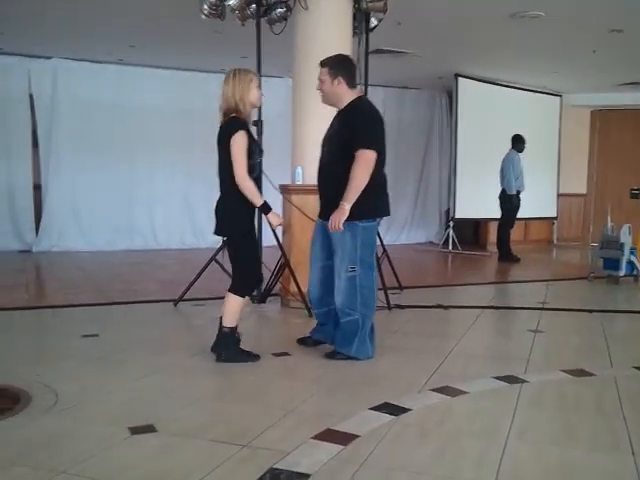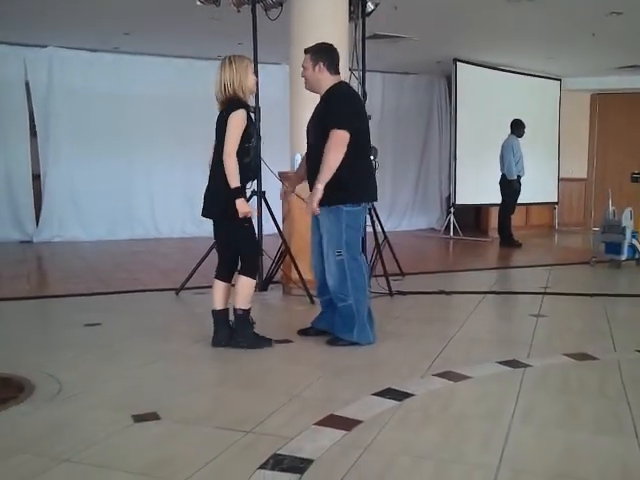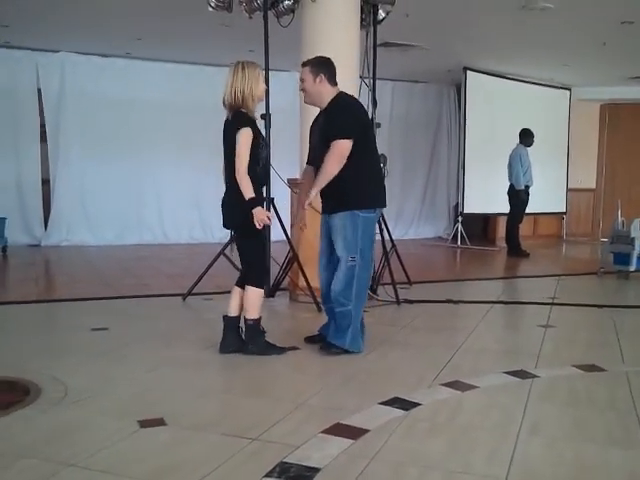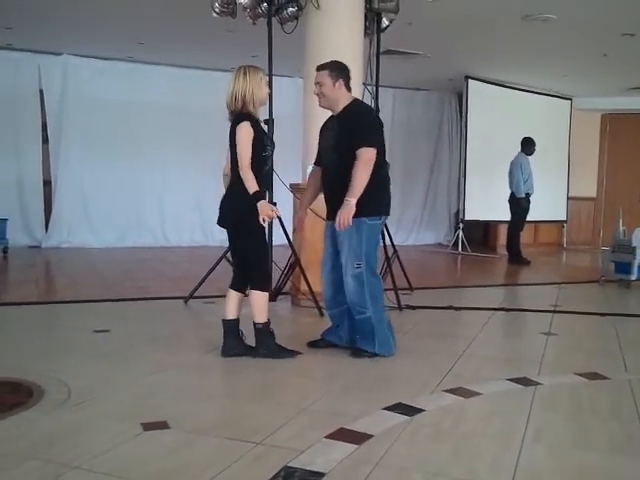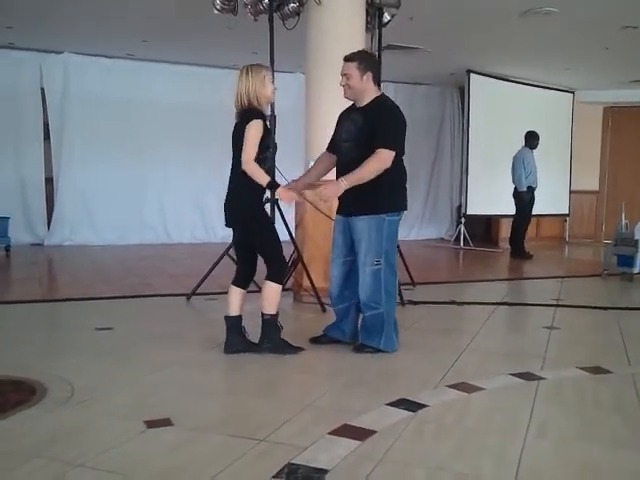
dt=0.4s
person 1, frame 1
left shoulder: (364, 114)
right shoulder: (342, 116)
left elbow: (366, 161)
left wrist: (345, 206)
left hip: (356, 214)
right hip: (331, 211)
left knee: (351, 278)
right knee: (321, 273)
left ankle: (356, 344)
right ankle: (326, 329)
person 1, frame 2
left shoulder: (341, 97)
right shoulder: (329, 100)
left elbow: (338, 143)
right elbow: (314, 152)
left wrist: (319, 185)
right wrist: (294, 181)
left hip: (346, 196)
right hip: (329, 195)
left knee: (343, 261)
right knee: (323, 262)
left ankle: (356, 330)
right ankle: (329, 320)
person 1, frame 3
left shoulder: (346, 107)
right shoulder: (321, 119)
left elbow: (340, 152)
right elbow: (312, 166)
left wrist: (313, 191)
right wrist: (302, 207)
left hip: (358, 203)
right hip: (335, 203)
left knee: (350, 266)
right knee: (329, 268)
left ankle: (347, 337)
right ankle: (334, 328)
person 1, frame 4
left shoulder: (362, 115)
right shoulder: (328, 125)
left elbow: (366, 159)
right elbow: (320, 169)
left wrist: (350, 202)
right wrist: (304, 206)
left hip: (363, 210)
right hip: (337, 210)
left knee: (358, 274)
right knee: (333, 274)
left ankle: (376, 340)
right ankle: (340, 332)
person 1, frame 5
left shoulder: (387, 112)
right shoulder: (347, 115)
left elbow: (383, 159)
right elbow: (331, 156)
left wrist: (341, 184)
right wrist: (300, 183)
left hip: (379, 208)
right hip: (349, 207)
left knee: (373, 271)
right knee: (341, 269)
left ankle: (379, 336)
right ankle: (343, 328)
person 2, frame 1
left shoulder: (230, 125)
right shoulder: (238, 126)
right elbow: (241, 177)
right wrist: (267, 209)
left hip: (234, 211)
right hip: (237, 213)
left knee: (249, 275)
right knee: (244, 277)
left ankle: (225, 337)
right ankle: (228, 344)
person 2, frame 2
left shoulder: (228, 110)
right shoulder: (239, 107)
right elbow: (229, 155)
right wrist: (238, 195)
left hip: (219, 196)
right hip: (228, 197)
left knee: (227, 262)
right knee: (250, 259)
left ankle: (222, 329)
right ankle: (243, 329)
person 2, frame 3
left shoulder: (234, 119)
right shoulder: (244, 121)
right elbow: (241, 170)
right wrist: (255, 205)
left hip: (238, 205)
right hip: (245, 207)
left knee: (249, 271)
right knee: (258, 270)
left ankle: (231, 336)
right ankle: (254, 338)
person 2, frame 4
left shoulder: (240, 121)
right shoulder: (246, 120)
left elbow: (228, 169)
right elbow: (245, 166)
right wrist: (259, 199)
left hip: (236, 208)
right hip: (246, 209)
left knee: (242, 274)
right knee: (260, 273)
left ankle: (232, 340)
right ankle: (264, 341)
person 2, frame 5
left shoulder: (244, 118)
right shoulder: (255, 117)
right elbow: (248, 161)
left wrist: (269, 186)
right wrist: (275, 186)
left hip: (238, 203)
right hip: (248, 204)
left knee: (245, 269)
right knee: (277, 264)
left ankle: (234, 337)
right ankle: (270, 335)
person 3, frame 1
left shoulder: (514, 157)
right shoulder: (511, 157)
right elbow: (509, 178)
right wrist: (513, 196)
left hip: (512, 195)
right hip: (510, 195)
left knee: (506, 224)
right knee: (506, 225)
left ankle: (505, 253)
right ankle: (504, 254)
person 3, frame 2
left shoulder: (514, 142)
right shoulder: (510, 142)
right elbow: (509, 163)
left wrist: (515, 180)
right wrist: (514, 180)
left hip: (512, 180)
right hip: (510, 180)
left knee: (507, 210)
right knee: (507, 210)
left ankle: (506, 238)
right ankle: (506, 239)
person 3, frame 3
left shoulder: (523, 151)
right shoulder: (518, 152)
right elbow: (517, 173)
left wrist: (523, 190)
right wrist: (521, 190)
left hip: (521, 189)
right hip: (518, 190)
left knee: (515, 219)
right knee: (515, 220)
left ankle: (513, 247)
right ankle: (514, 248)
person 3, frame 4
left shoulder: (524, 160)
right shoulder: (519, 160)
right elbow: (517, 181)
left wrist: (524, 198)
right wrist: (521, 198)
left hip: (523, 197)
right hip: (519, 198)
left knee: (516, 227)
right knee: (516, 227)
left ankle: (514, 255)
right ankle: (515, 256)
person 3, frame 5
left shoulder: (530, 154)
right shoulder: (521, 155)
right elbow: (519, 175)
left wrist: (529, 192)
right wrist: (522, 192)
left hip: (529, 191)
right hip: (523, 191)
left knee: (524, 221)
right knee: (521, 221)
left ankle: (518, 249)
right ankle: (517, 250)
